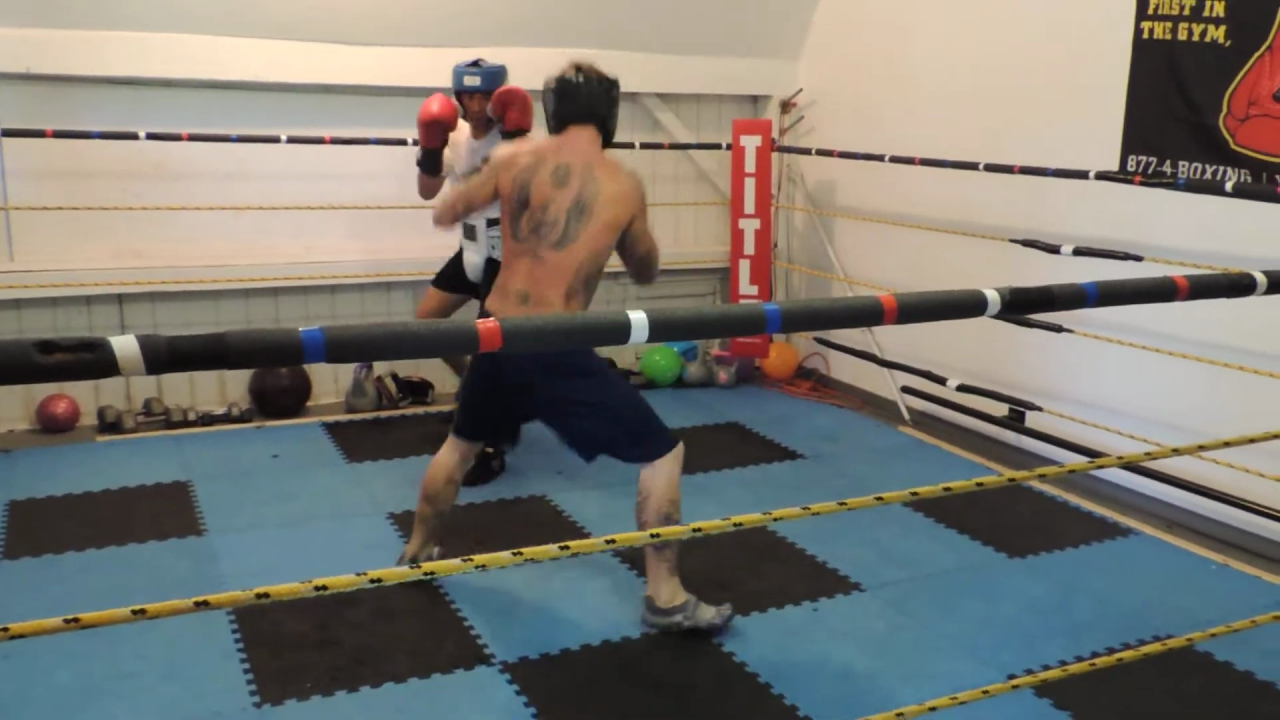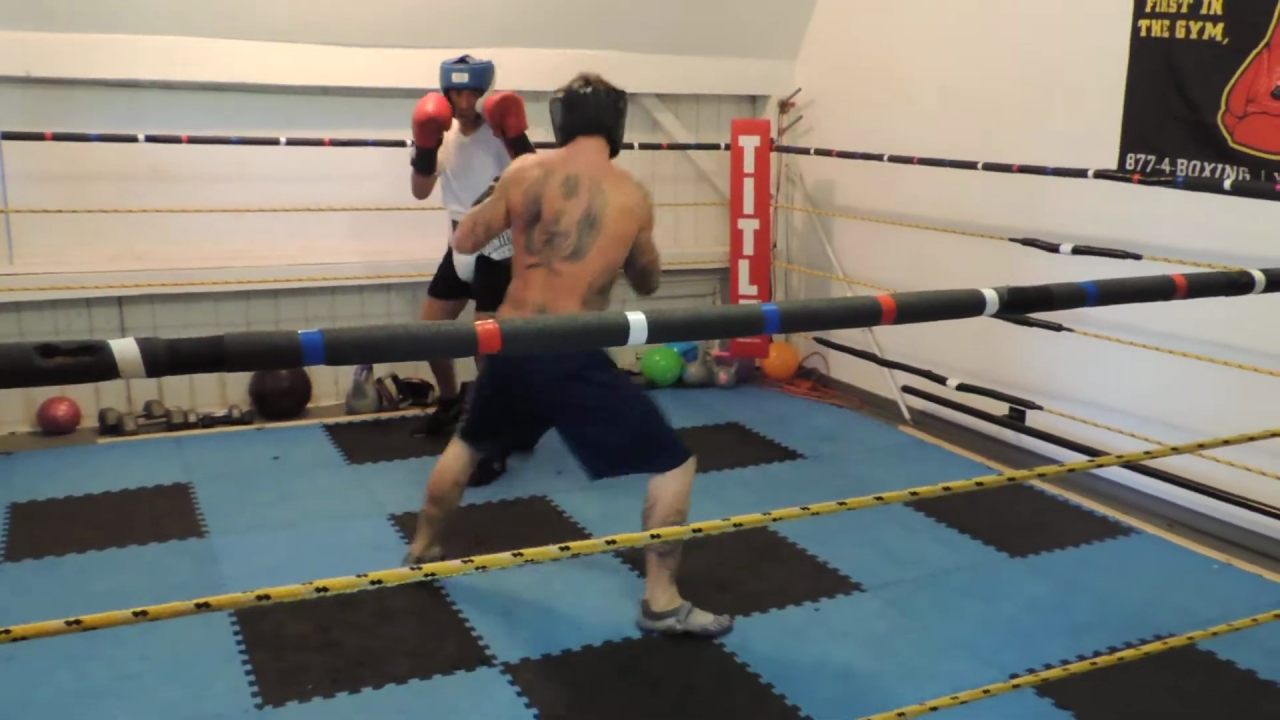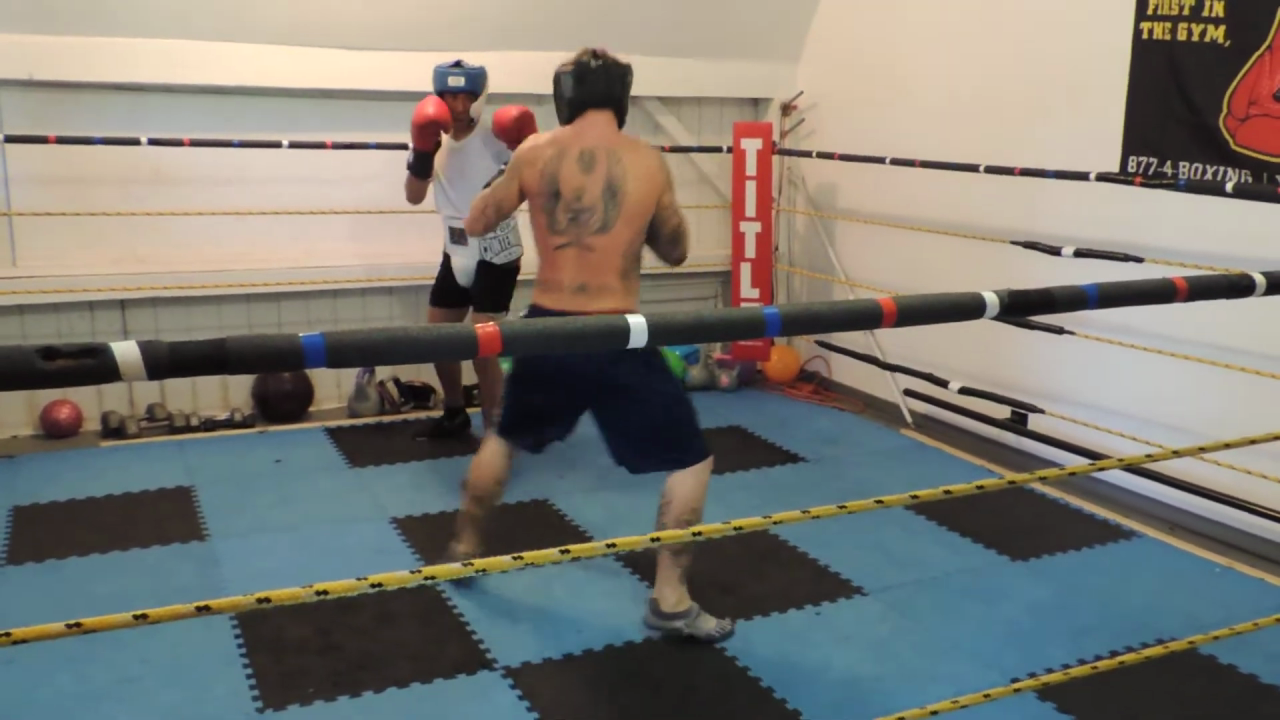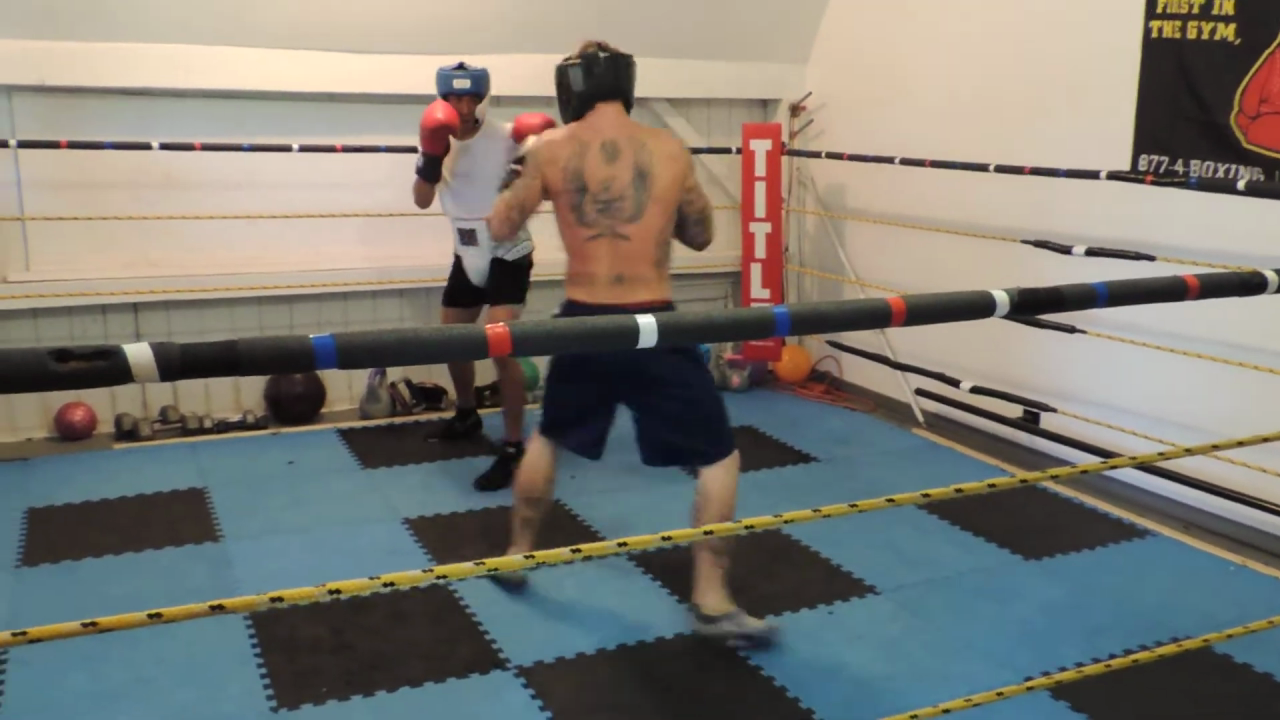
dt=0.1s
person 1, frame 1
left shoulder: (514, 158)
right shoulder: (624, 185)
left elbow: (447, 215)
right elbow: (646, 271)
left wrist: (479, 183)
right hip: (556, 352)
left knee: (460, 444)
right knee: (662, 455)
left ankle: (418, 549)
right ankle: (665, 596)
person 1, frame 2
left shoulder: (524, 172)
right shoulder: (630, 195)
left elbow: (466, 240)
right elbow: (646, 283)
left wrist: (494, 202)
left hip: (511, 347)
right hip: (573, 359)
left knee: (466, 446)
right knee: (673, 465)
left ankle: (421, 551)
right ankle: (661, 601)
person 1, frame 3
left shoulder: (535, 153)
right shoulder: (649, 162)
left elbow: (475, 223)
right elbow: (674, 251)
left wrist: (516, 189)
left knee: (503, 441)
right knee: (691, 464)
left ankle: (464, 550)
right ankle: (669, 599)
person 1, frame 4
left shoulder: (553, 148)
right shoulder: (670, 151)
left elbow: (500, 227)
right elbow: (700, 235)
left wrist: (522, 176)
left hip: (581, 325)
left knee: (546, 440)
right knee: (718, 458)
left ankle: (518, 556)
right ankle: (713, 603)
person 2, frame 1
left shoulder: (510, 136)
right shoulder: (454, 135)
right elbow: (427, 191)
left wrist: (521, 137)
right wrist: (429, 147)
right hip: (471, 247)
right knee: (426, 317)
left ankle: (494, 448)
right ankle: (469, 381)
person 2, frame 2
left shoulder: (502, 135)
right shoulder: (444, 134)
right elbow: (420, 190)
left wrist: (517, 140)
right wrist: (424, 149)
left hip: (499, 252)
right hip: (461, 250)
left ankle: (494, 449)
right ankle: (450, 402)
person 2, frame 3
left shoulder: (498, 135)
right shoulder: (434, 135)
right elbow: (414, 194)
right wrist: (421, 151)
left hip: (496, 257)
right hip: (457, 254)
right ankle: (454, 416)
person 2, frame 4
left shoulder: (504, 137)
right shoulder: (440, 140)
right elbow: (422, 200)
right wrist: (429, 155)
left hip: (507, 252)
right hip: (467, 254)
left ankle: (512, 449)
right ankle: (466, 415)
